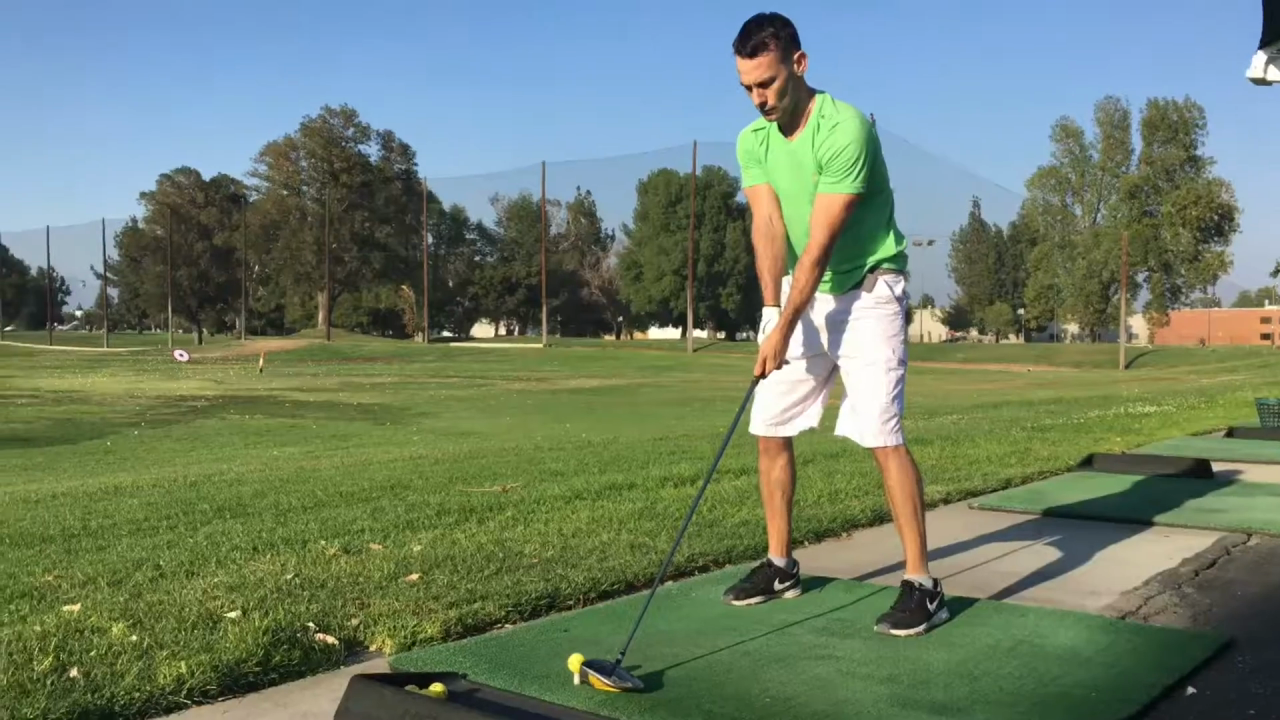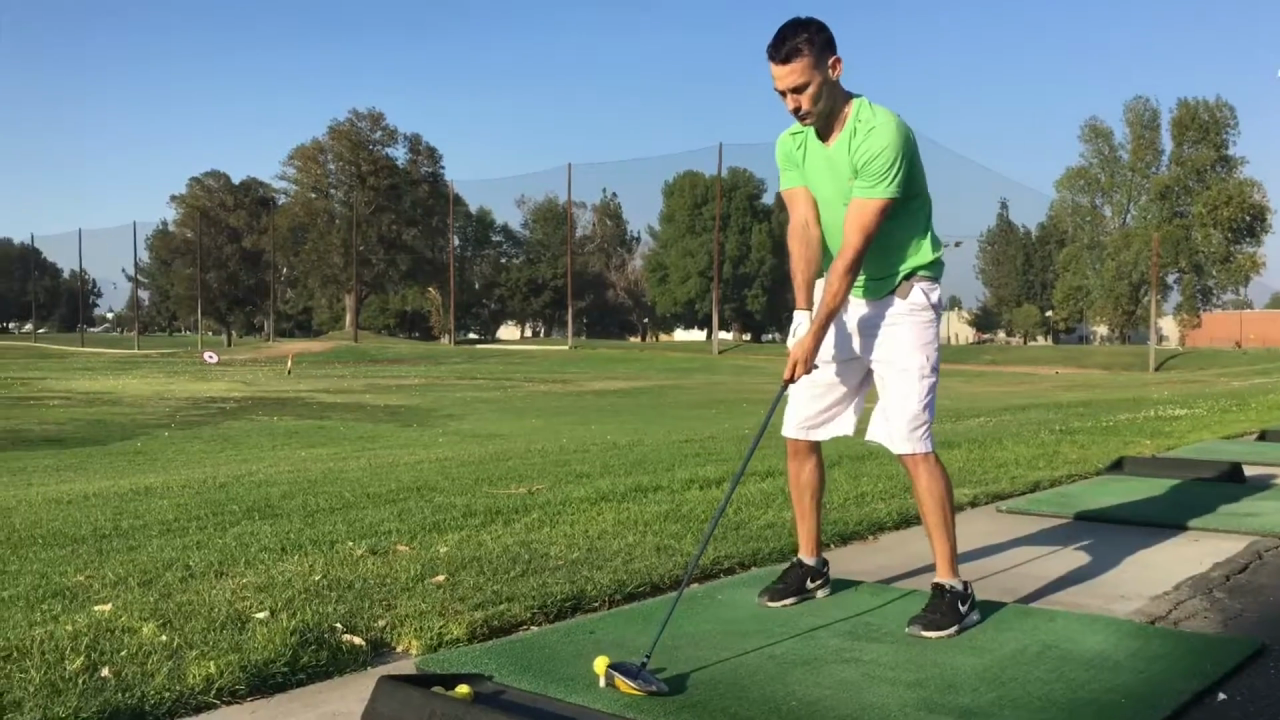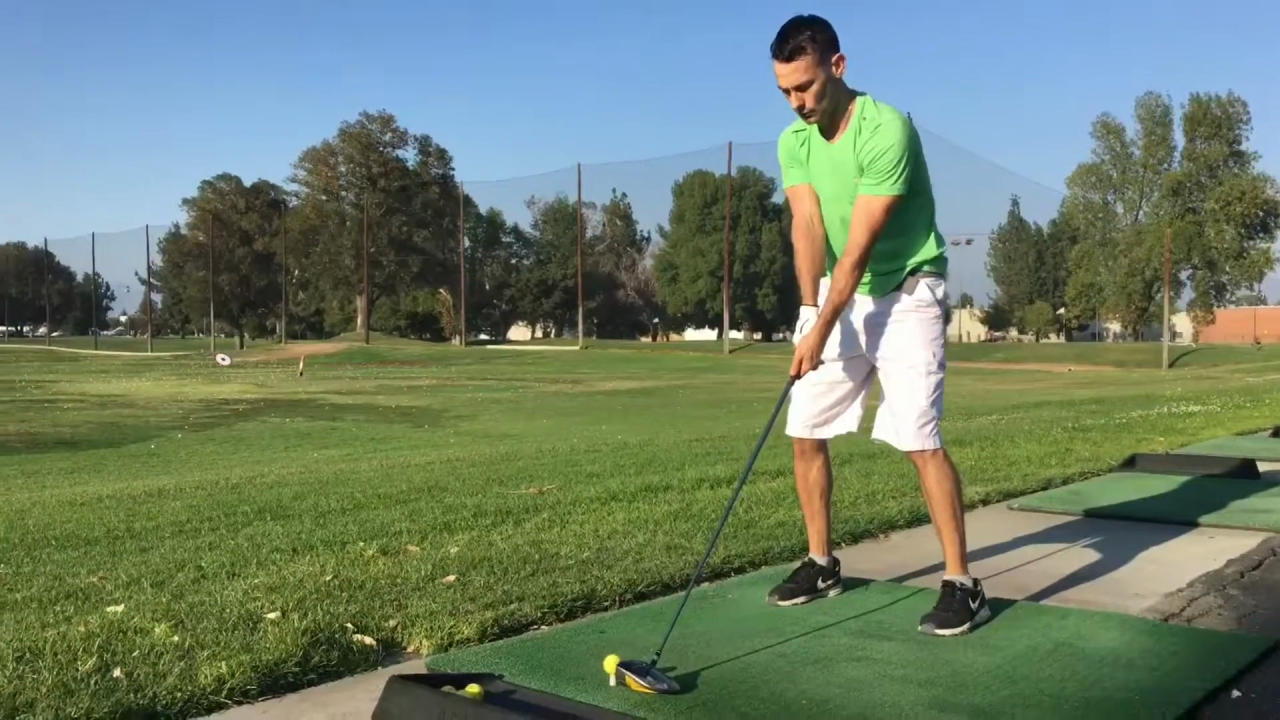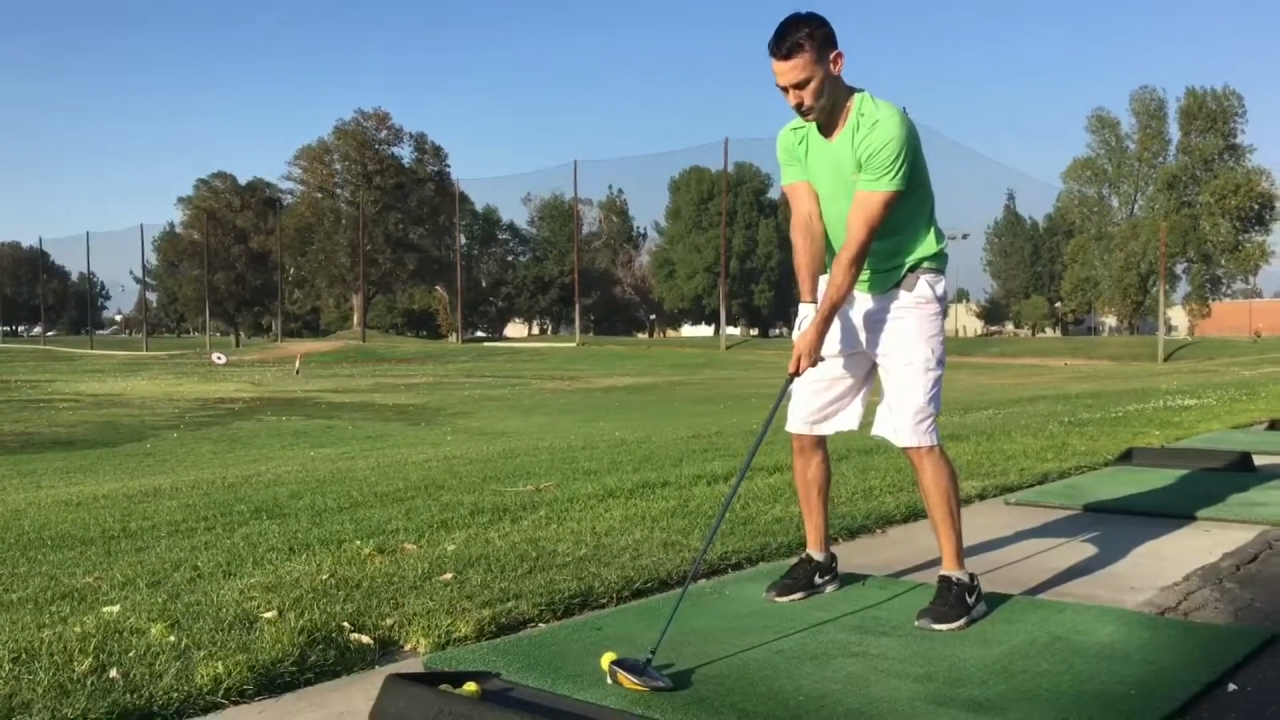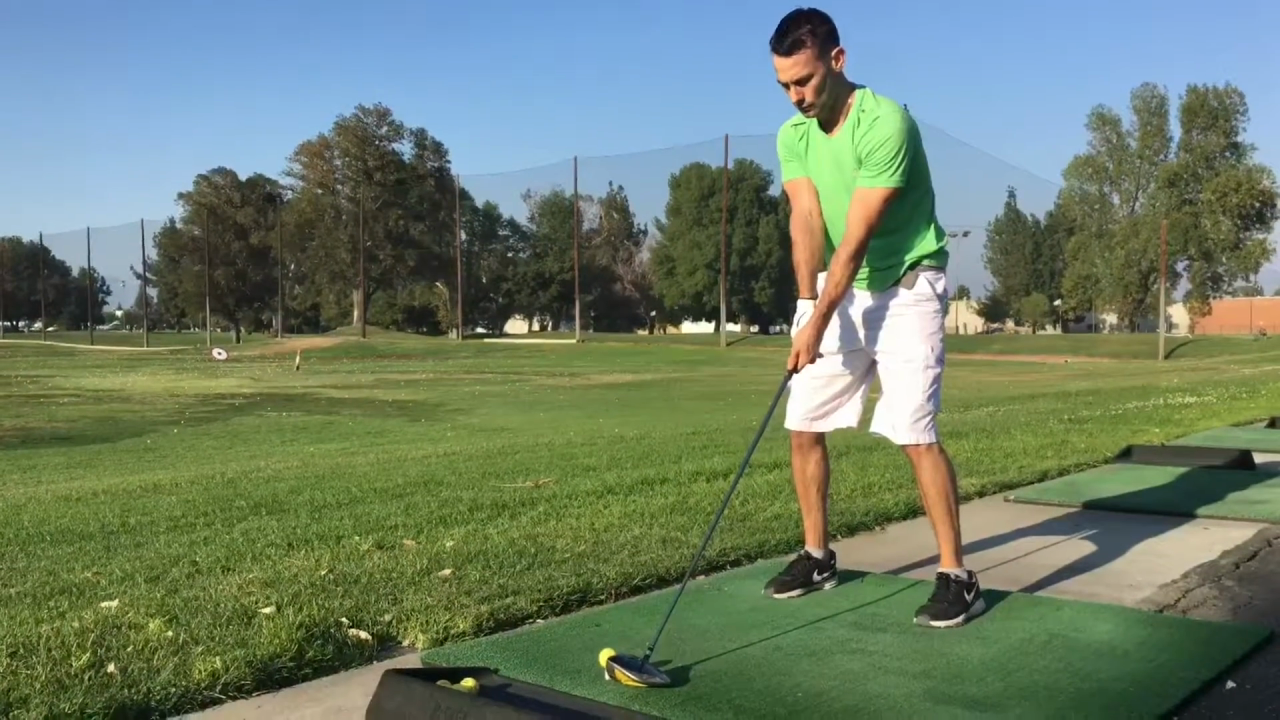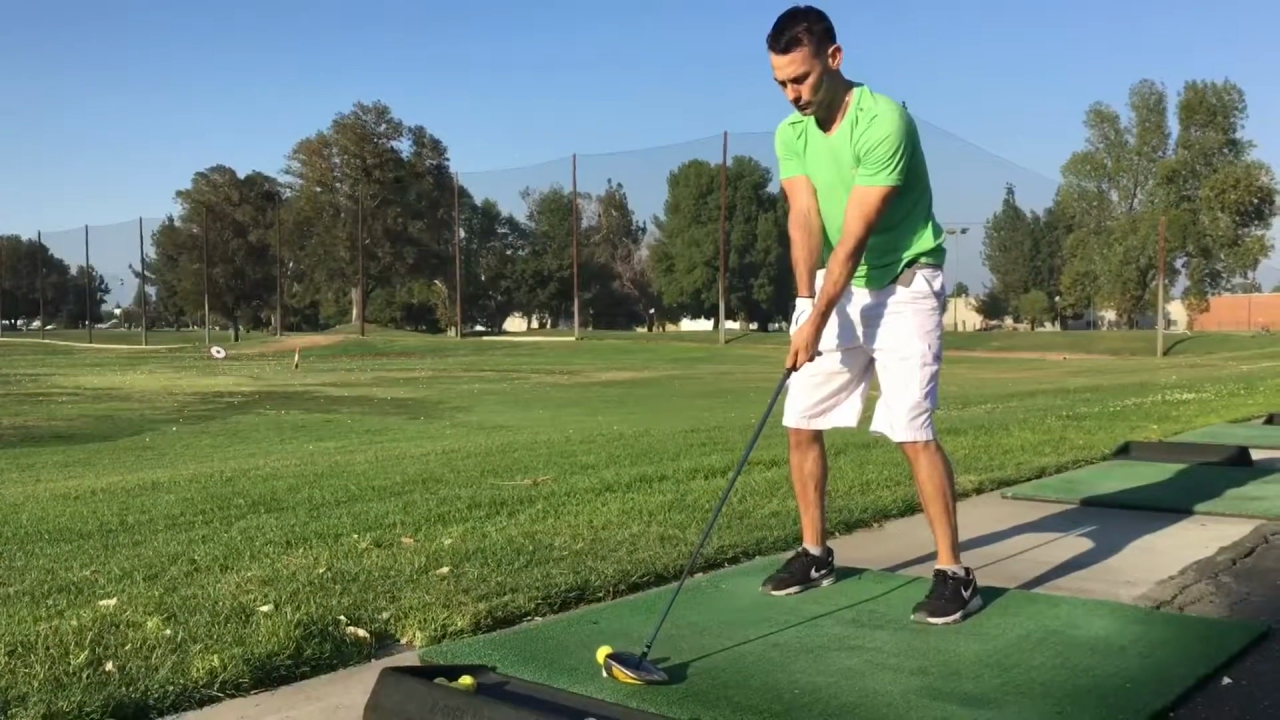
dt=0.5s
person 1, frame 1
left shoulder: (845, 128)
right shoulder: (752, 140)
left elbow: (819, 245)
right elbow: (768, 229)
left wrist: (783, 329)
right wrist: (770, 312)
left hip: (866, 293)
right hip: (801, 294)
left knee: (881, 434)
right knee: (770, 433)
left ankle: (921, 583)
right ankle: (780, 564)
person 1, frame 2
left shoulder: (883, 133)
right shoulder: (791, 144)
left elbow: (853, 250)
right elbow: (803, 230)
left wrist: (813, 335)
right wrist: (801, 317)
left hip: (901, 299)
right hip: (837, 299)
left knee: (911, 441)
right knee: (799, 435)
left ankle: (951, 587)
right ankle: (810, 564)
person 1, frame 3
left shoulder: (886, 131)
right shoulder: (792, 141)
left elbow: (859, 247)
right elbow: (807, 226)
left wrist: (820, 331)
right wrist: (809, 312)
left hip: (904, 296)
right hip: (838, 297)
left knee: (919, 438)
right knee: (805, 434)
left ankle: (961, 584)
right ankle: (821, 563)
person 1, frame 4
left shoulder: (885, 127)
right shoulder: (791, 139)
left elbow: (857, 242)
right elbow: (806, 224)
left wrist: (819, 326)
right wrist: (808, 307)
left hip: (904, 292)
right hip: (839, 293)
left knee: (915, 434)
right knee: (805, 430)
left ankle: (957, 579)
right ankle: (818, 559)
person 1, frame 5
left shoulder: (886, 124)
right shoulder: (792, 135)
left elbow: (855, 238)
right elbow: (807, 221)
left wrist: (816, 322)
right wrist: (807, 304)
left hip: (905, 289)
right hip: (837, 290)
left knee: (914, 431)
right knee: (803, 426)
left ankle: (956, 576)
right ankle: (817, 555)
person 1, frame 6
left shoulder: (884, 122)
right shoulder: (790, 134)
left elbow: (855, 235)
right elbow: (804, 219)
left wrist: (817, 320)
right wrist: (805, 301)
left hip: (903, 288)
right hip: (836, 289)
left knee: (912, 429)
right knee: (801, 425)
left ankle: (953, 573)
right ankle: (815, 553)
